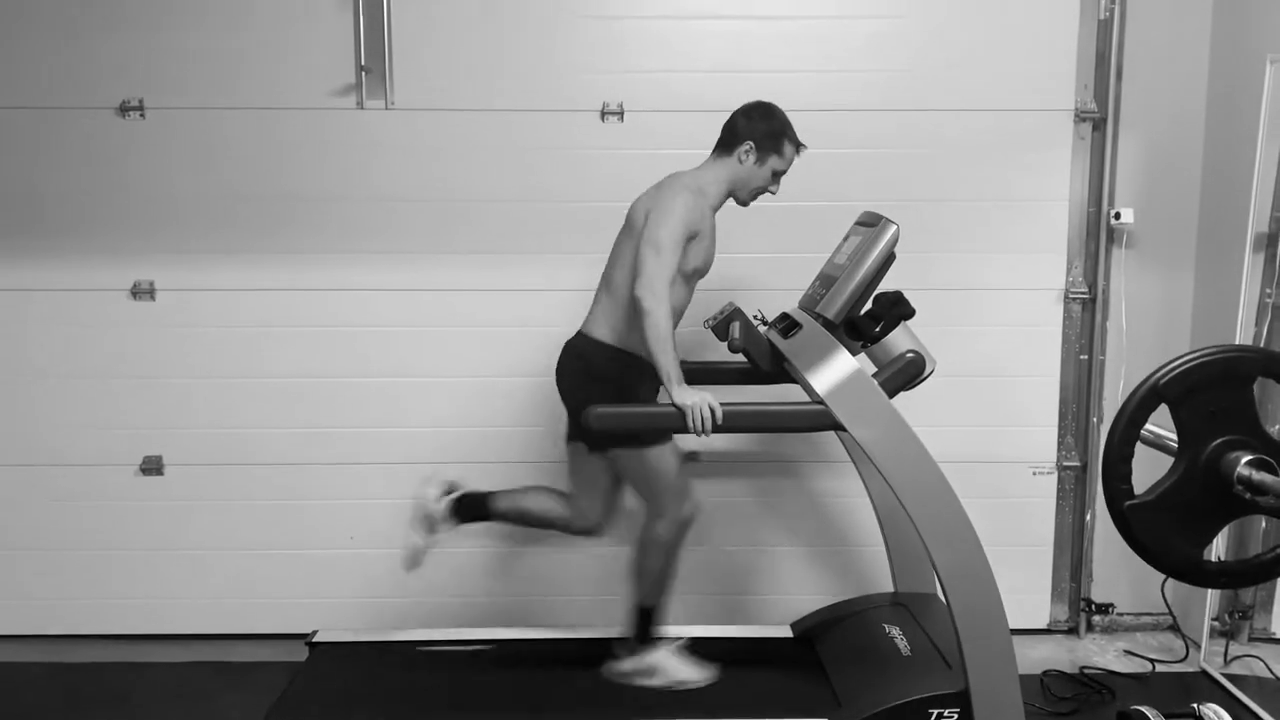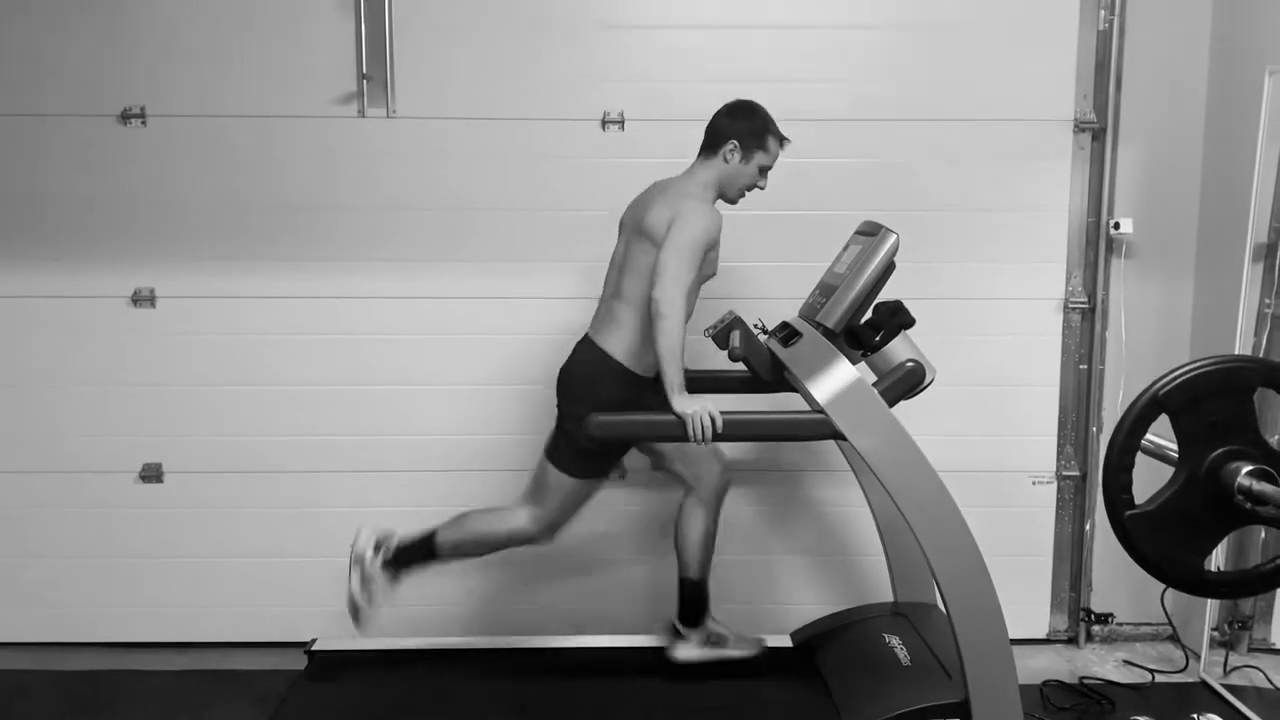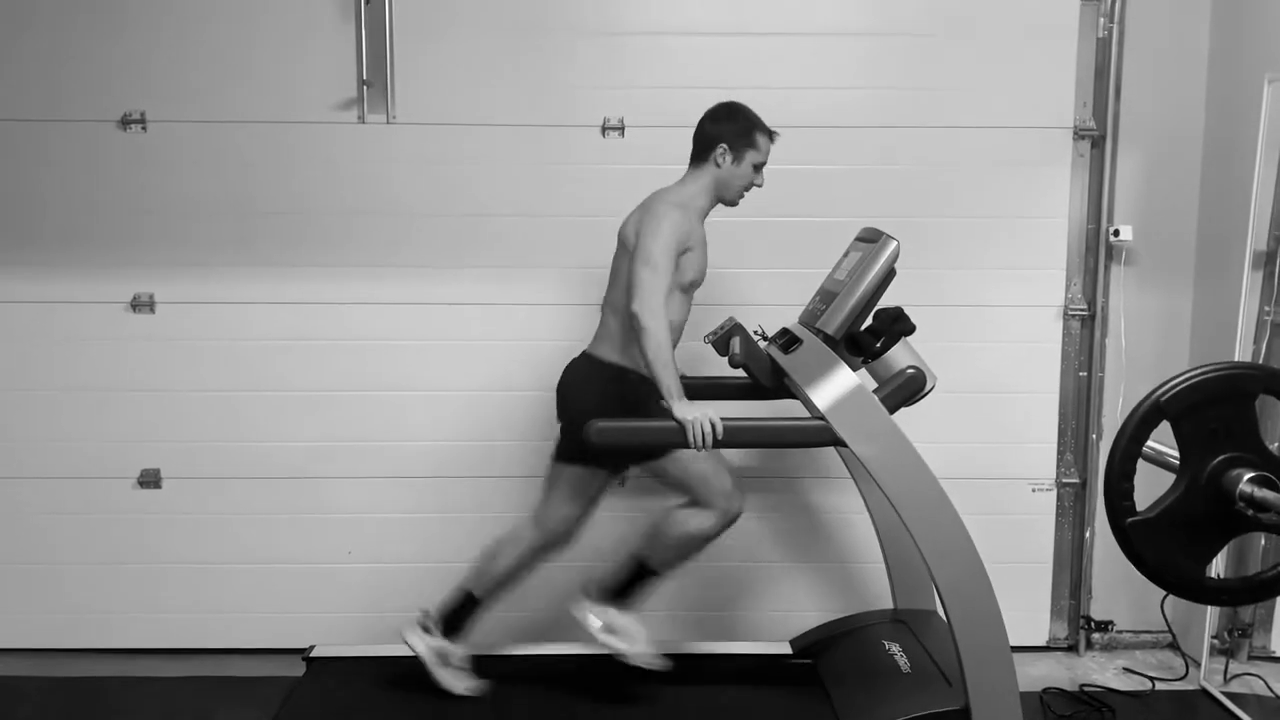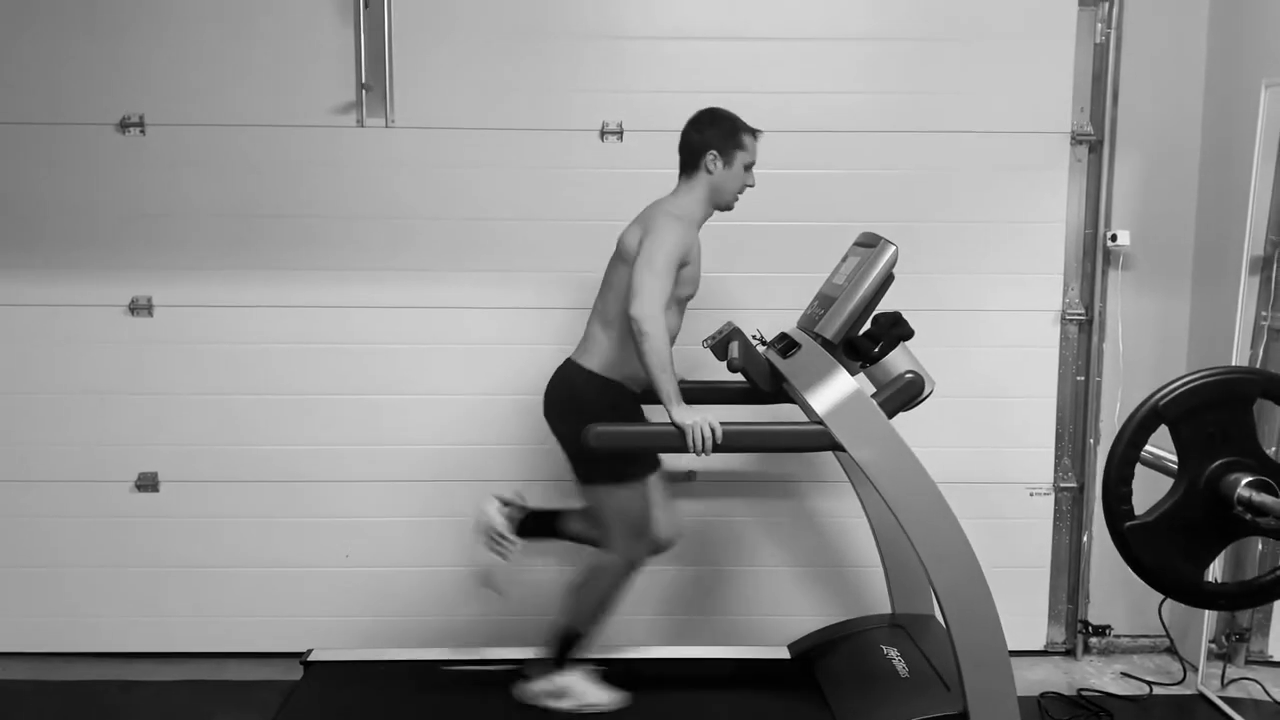
dt=0.2s
person 1, frame 1
left shoulder: (688, 198)
right shoulder: (684, 197)
right elbow: (649, 292)
left wrist: (667, 376)
right wrist: (677, 387)
left hip: (618, 366)
right hip: (603, 367)
left knee: (584, 514)
right knee: (673, 506)
left ankle: (454, 505)
right ankle: (641, 647)
person 1, frame 2
left shoulder: (659, 197)
right shoulder: (697, 212)
right elbow: (664, 298)
right wrist: (677, 397)
left hip: (624, 377)
right hip: (608, 382)
left knee: (710, 479)
right knee: (540, 517)
left ankle: (693, 625)
right ankle: (388, 558)
person 1, frame 3
left shoulder: (684, 215)
right shoulder: (670, 215)
right elbow: (645, 309)
left wrist: (669, 395)
right wrist: (678, 403)
left hip: (611, 386)
right hip: (609, 388)
left knee: (550, 525)
right knee: (722, 499)
left ankle: (442, 632)
right ankle: (608, 601)
person 1, frame 4
left shoulder: (677, 223)
right shoulder: (668, 226)
right elbow: (641, 312)
right wrist: (678, 407)
left hip: (606, 393)
right hip: (591, 397)
left knee: (653, 532)
right knee: (636, 541)
left ankle: (516, 520)
right ankle: (552, 672)
